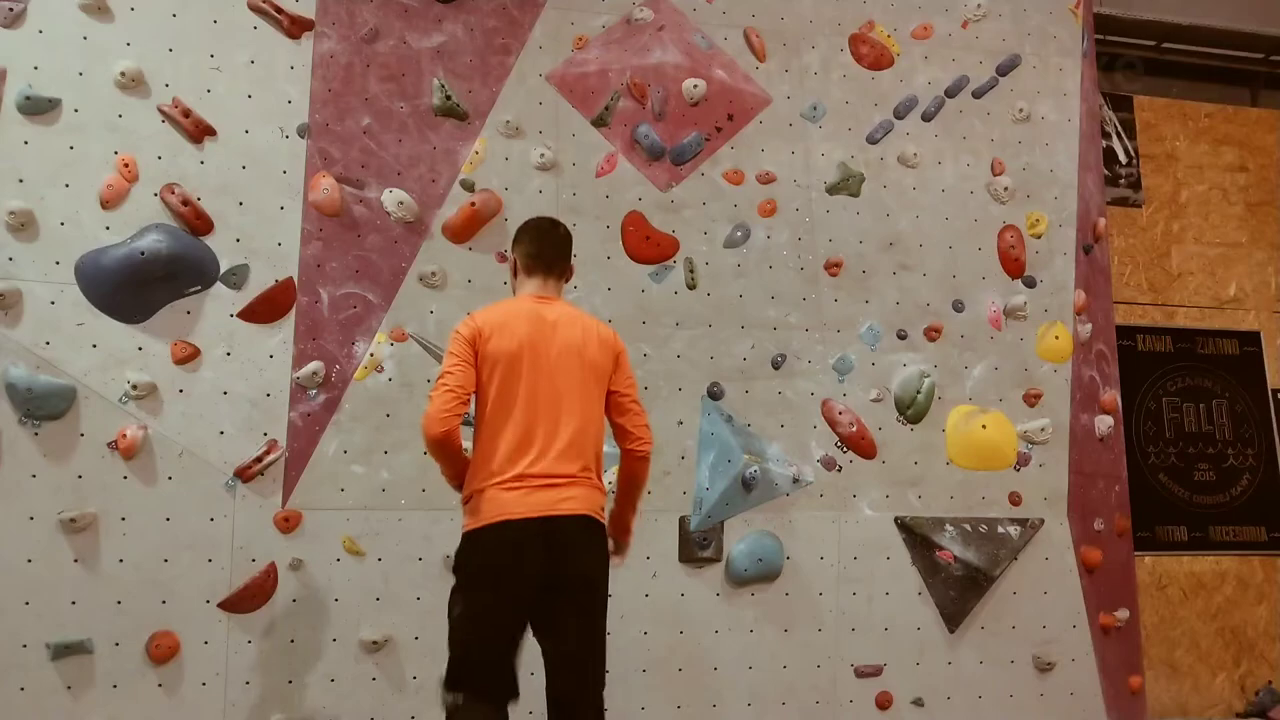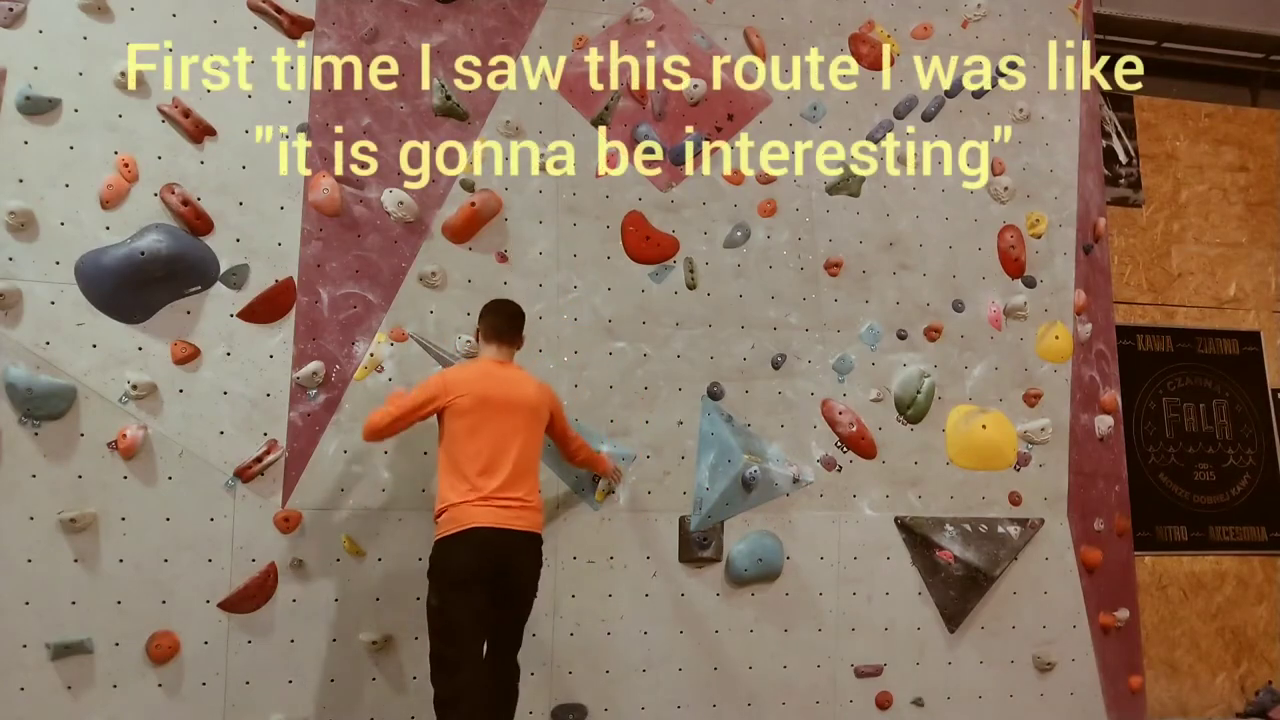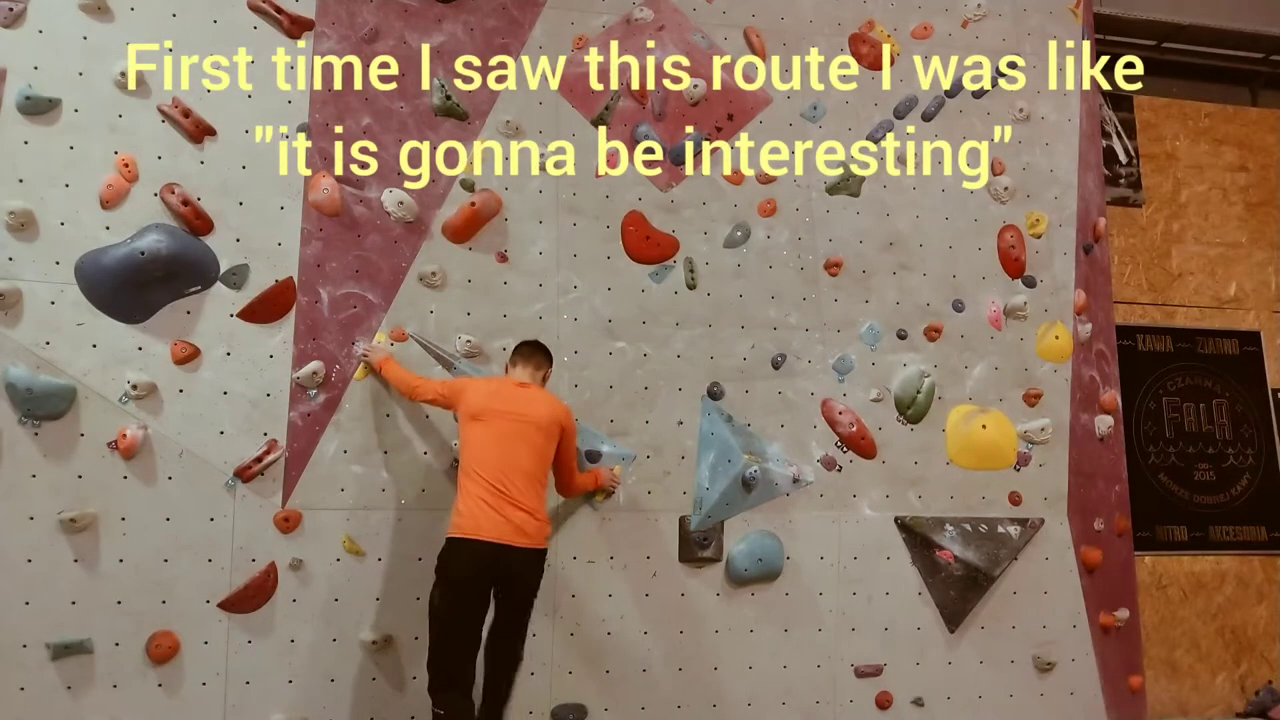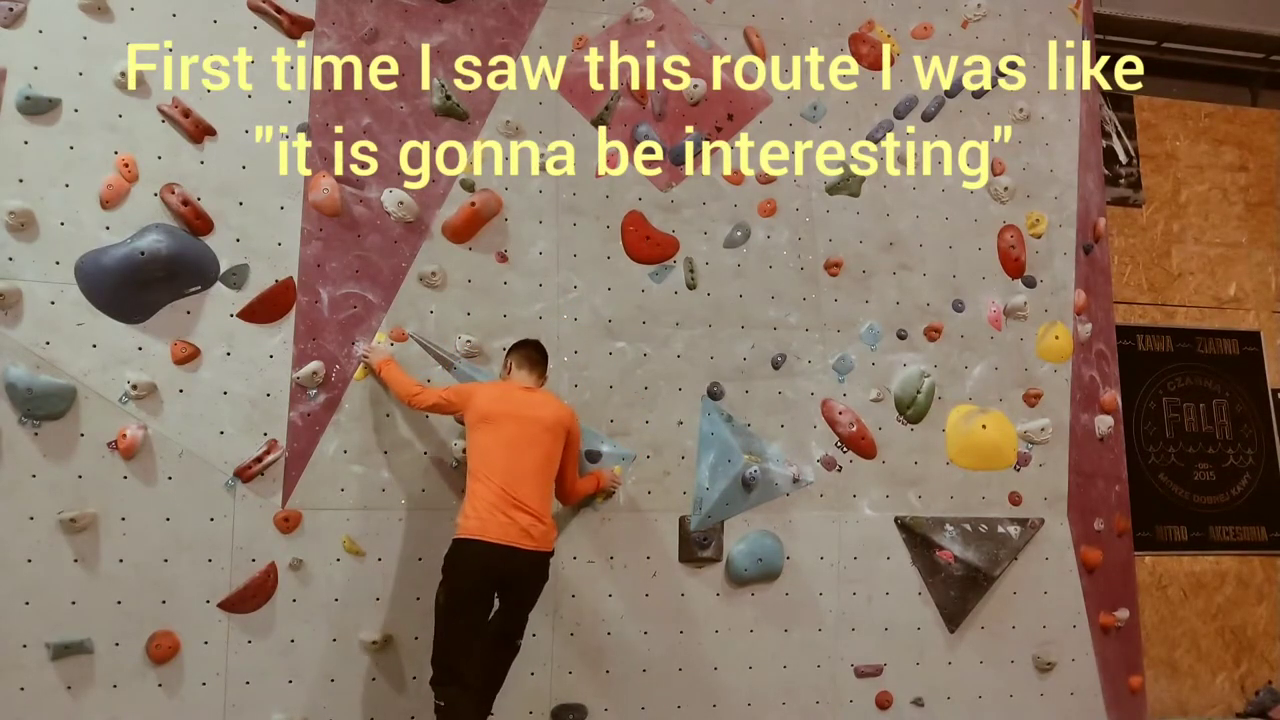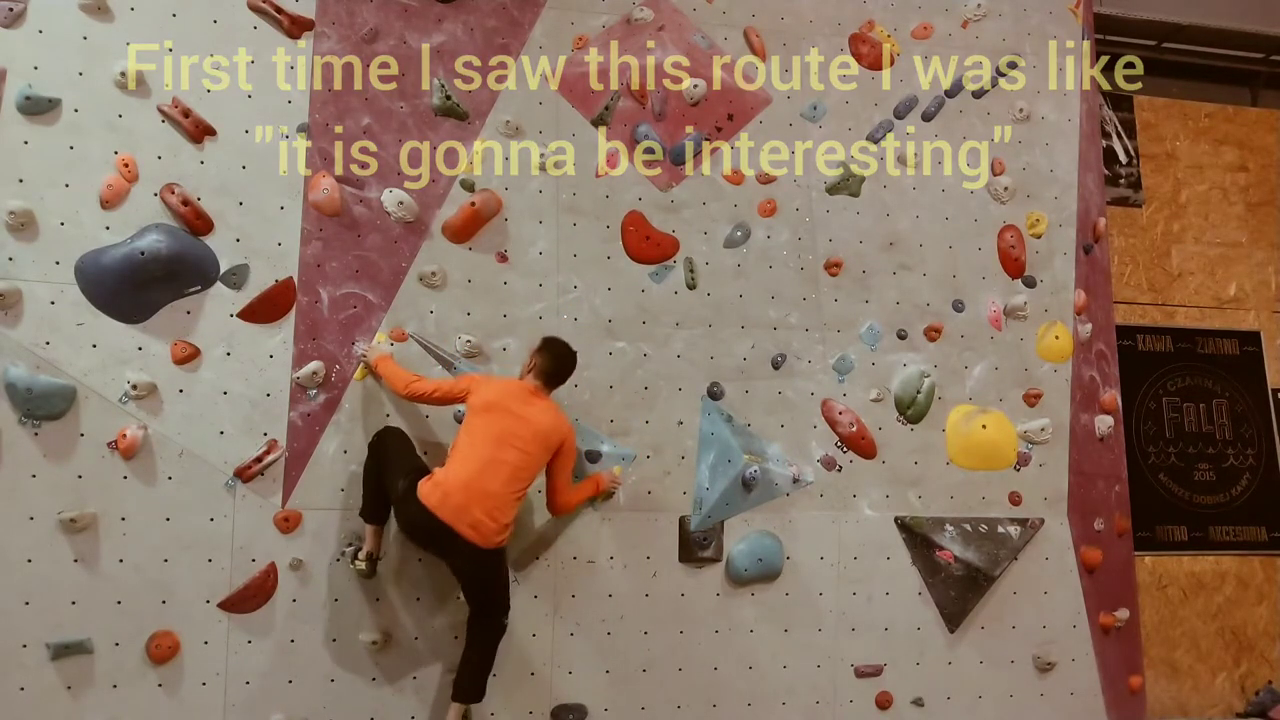
dt=1s
person 1, frame 1
left shoulder: (480, 327)
right shoulder: (602, 337)
left elbow: (438, 427)
right elbow: (638, 445)
left wrist: (464, 479)
right wrist: (621, 521)
left hip: (499, 526)
right hip: (579, 529)
person 1, frame 2
left shoulder: (450, 382)
right shoulder: (540, 393)
left elbow: (373, 428)
right elbow: (574, 450)
left wrist: (399, 400)
right wrist: (602, 465)
left hip: (463, 536)
right hip: (523, 538)
left knee: (457, 671)
right knee: (502, 660)
person 1, frame 3
left shoulder: (471, 391)
right shoulder: (558, 412)
left elbow: (415, 388)
right elbow: (567, 485)
left wrist: (383, 362)
right wrist: (597, 478)
left hip: (470, 543)
right hip: (528, 547)
left knee: (450, 670)
right knee: (506, 647)
person 1, frame 4
left shoulder: (477, 396)
right shoulder: (564, 415)
left elbow: (416, 396)
right elbow: (567, 493)
left wrist: (384, 363)
right wrist: (598, 480)
left hip: (477, 545)
right hip: (534, 552)
left knee: (453, 664)
right knee: (502, 643)
person 1, frame 5
left shoulder: (486, 386)
right shoulder: (561, 429)
left elbow: (412, 388)
right elbow: (559, 504)
left wrist: (382, 361)
right wrist: (597, 483)
left hip: (424, 511)
right hip: (479, 541)
left knee: (387, 440)
right knee: (489, 619)
left ankle: (370, 549)
